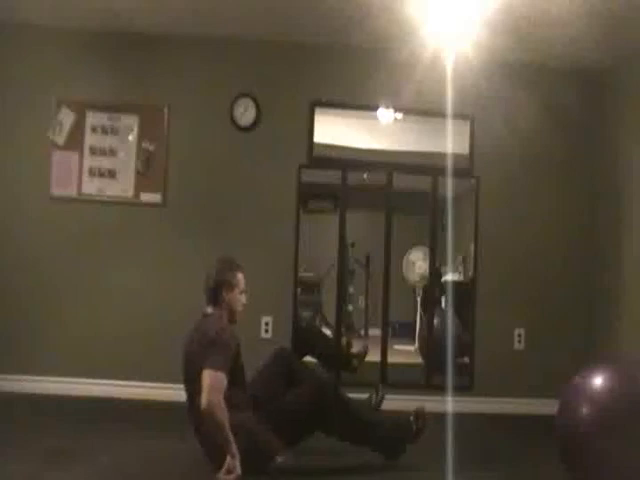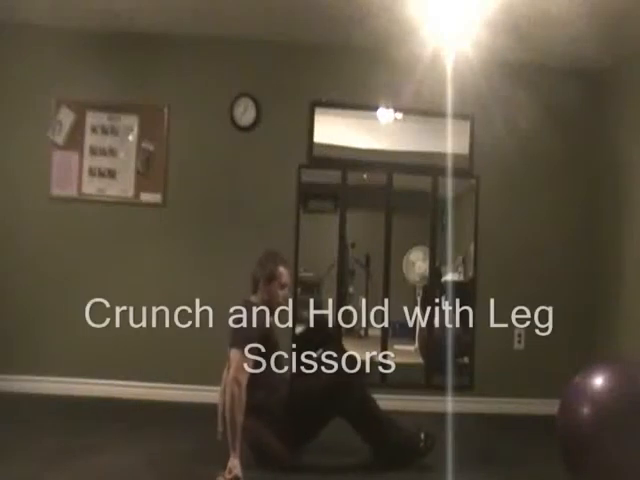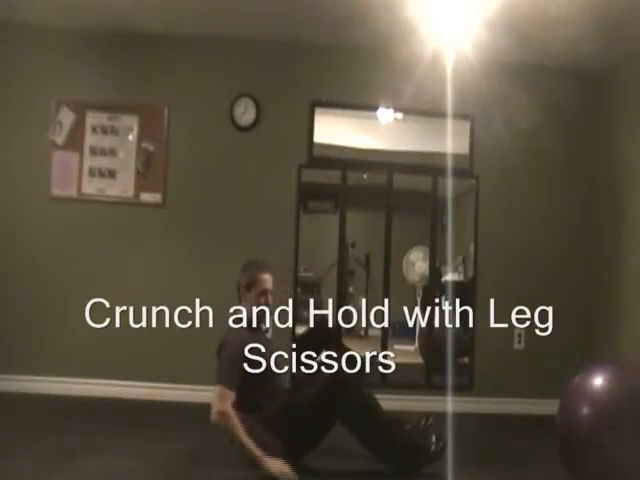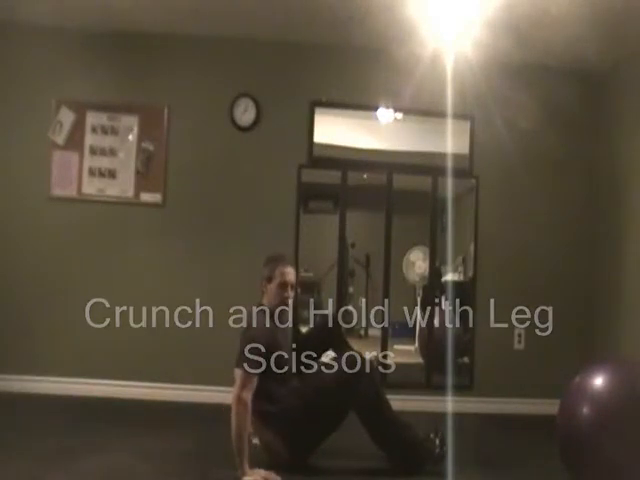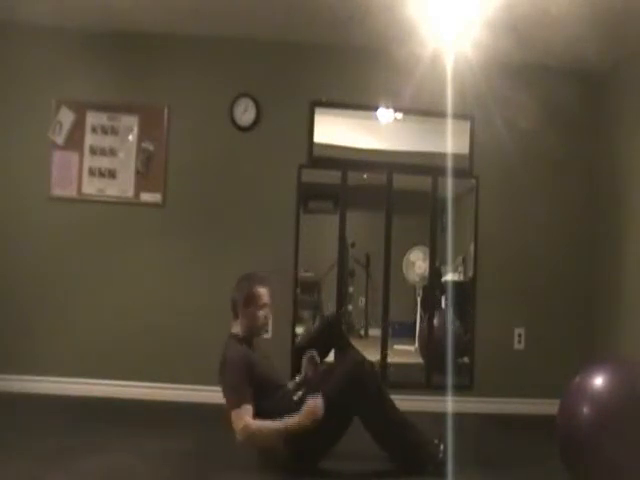
dt=1s
person 1, frame 1
left shoulder: (204, 328)
right shoulder: (221, 335)
right elbow: (210, 401)
right wrist: (232, 453)
right hip: (245, 443)
left knee: (284, 360)
right knee: (321, 393)
left ankle: (356, 416)
right ankle: (392, 437)
person 1, frame 2
left shoulder: (253, 316)
right shoulder: (253, 322)
left elbow: (229, 377)
right elbow: (236, 382)
left wrist: (225, 424)
right wrist: (234, 455)
left hip: (273, 415)
right hip: (271, 433)
right knee: (342, 380)
right ankle: (397, 446)
person 1, frame 3
left shoulder: (255, 331)
right shoulder: (237, 343)
right elbow: (220, 411)
right wrist: (262, 459)
left hip: (279, 422)
right hip: (270, 440)
right knee: (339, 381)
right ankle: (405, 451)
person 1, frame 4
left shoulder: (281, 318)
right shoulder: (258, 331)
right elbow: (241, 398)
left hip: (291, 414)
right hip: (284, 436)
right knee: (355, 371)
right ankle: (412, 452)
person 1, frame 5
left shoulder: (245, 348)
right shoulder: (236, 357)
right elbow: (243, 429)
right wrist: (297, 421)
left hip: (293, 418)
right hip: (295, 441)
right knee: (358, 371)
right ankle: (419, 457)
